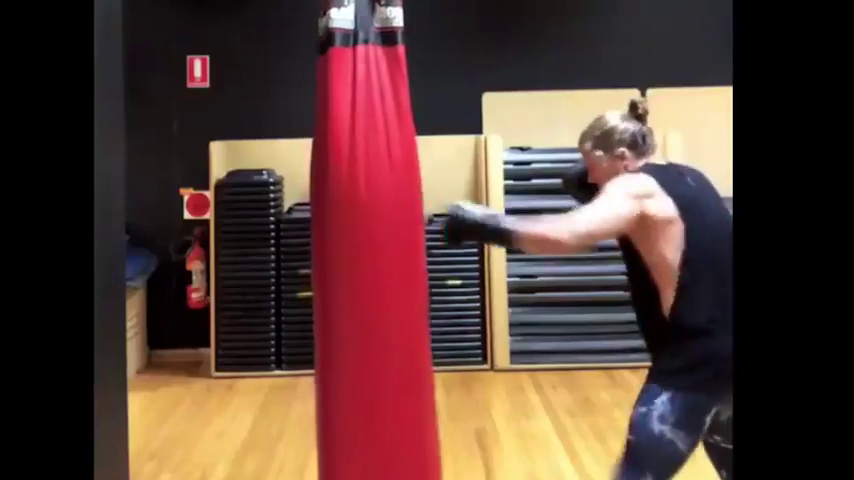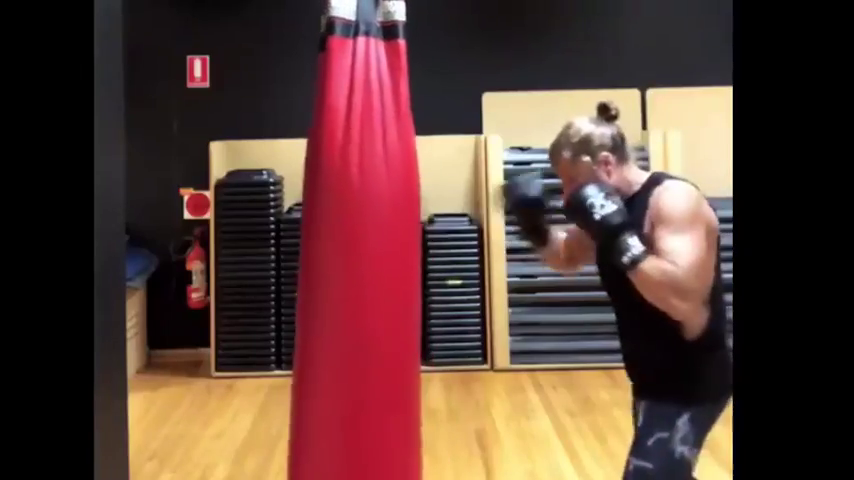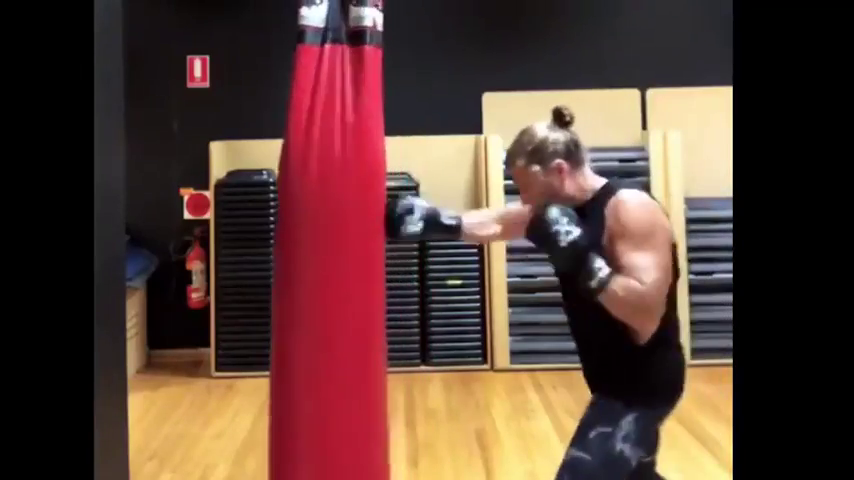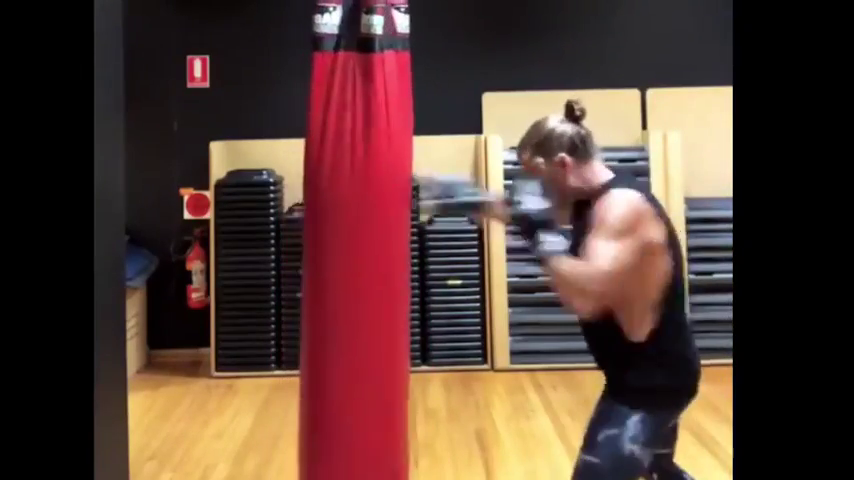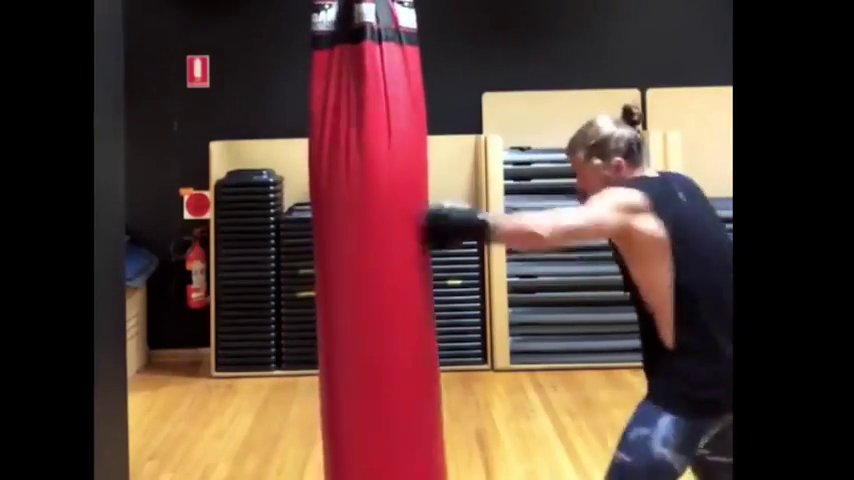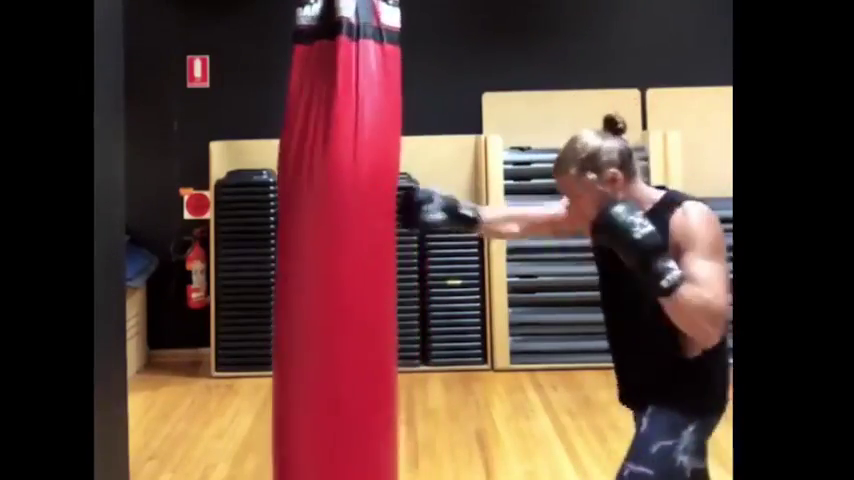
dt=0.7s
person 1, frame 1
left shoulder: (637, 189)
right shoulder: (688, 180)
left elbow: (569, 235)
left wrist: (490, 228)
right wrist: (592, 192)
left hip: (693, 361)
right hip: (721, 351)
person 1, frame 2
left shoulder: (675, 200)
right shoulder: (615, 199)
left elbow: (680, 296)
right elbow: (564, 259)
left wrist: (618, 236)
right wrist: (534, 225)
left hip: (686, 380)
right hip: (658, 374)
person 1, frame 3
left shoulder: (630, 209)
right shoulder: (562, 204)
left elbow: (645, 311)
right elbow: (496, 223)
left wrist: (583, 259)
right wrist: (433, 220)
left hip: (640, 380)
right hip: (627, 377)
person 1, frame 4
left shoulder: (619, 205)
right shoulder: (609, 196)
left elbow: (584, 297)
right elbow: (543, 214)
left wrist: (541, 235)
left hip: (648, 378)
right hip: (662, 370)
person 1, frame 5
left shoulder: (627, 203)
right shoulder: (677, 189)
left elbow: (546, 231)
left wrist: (472, 223)
left hip: (690, 383)
right hip: (719, 372)
person 1, frame 6
left shoulder: (691, 220)
right shoulder: (598, 211)
left elbow: (712, 325)
right elbow: (523, 222)
left wrist: (653, 262)
right wrist: (461, 214)
left hip: (686, 392)
right hip: (645, 385)
